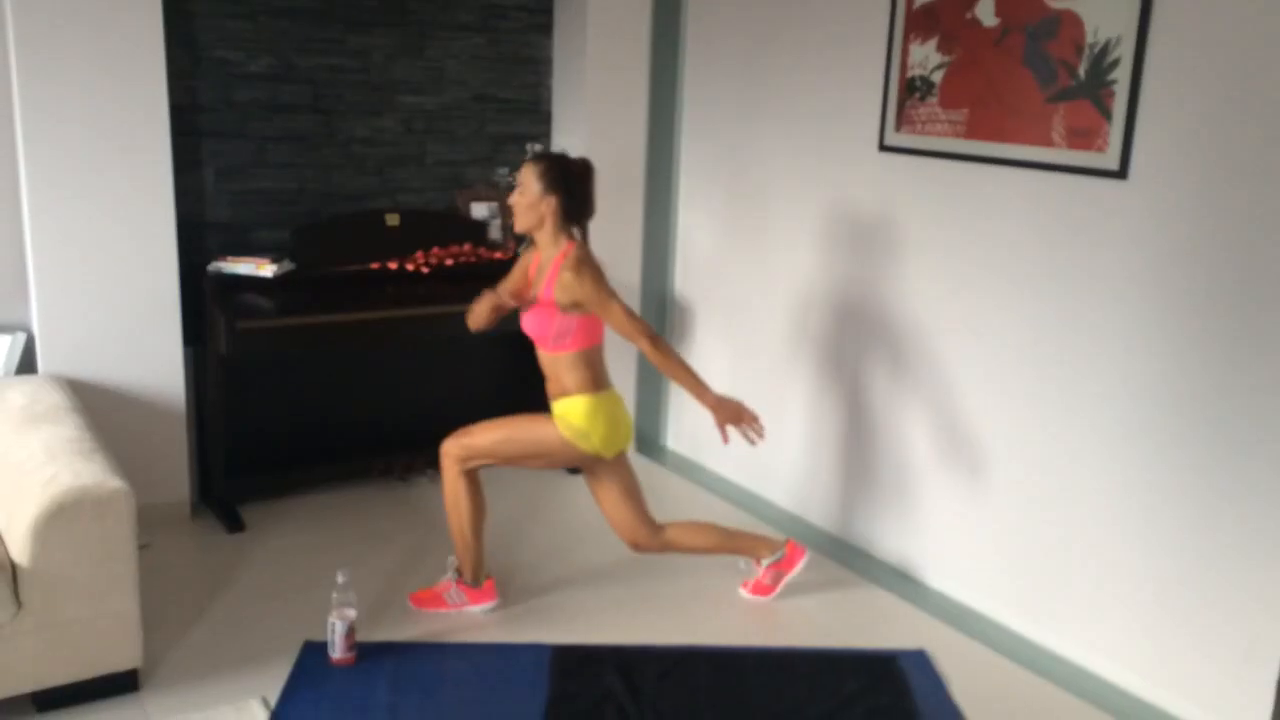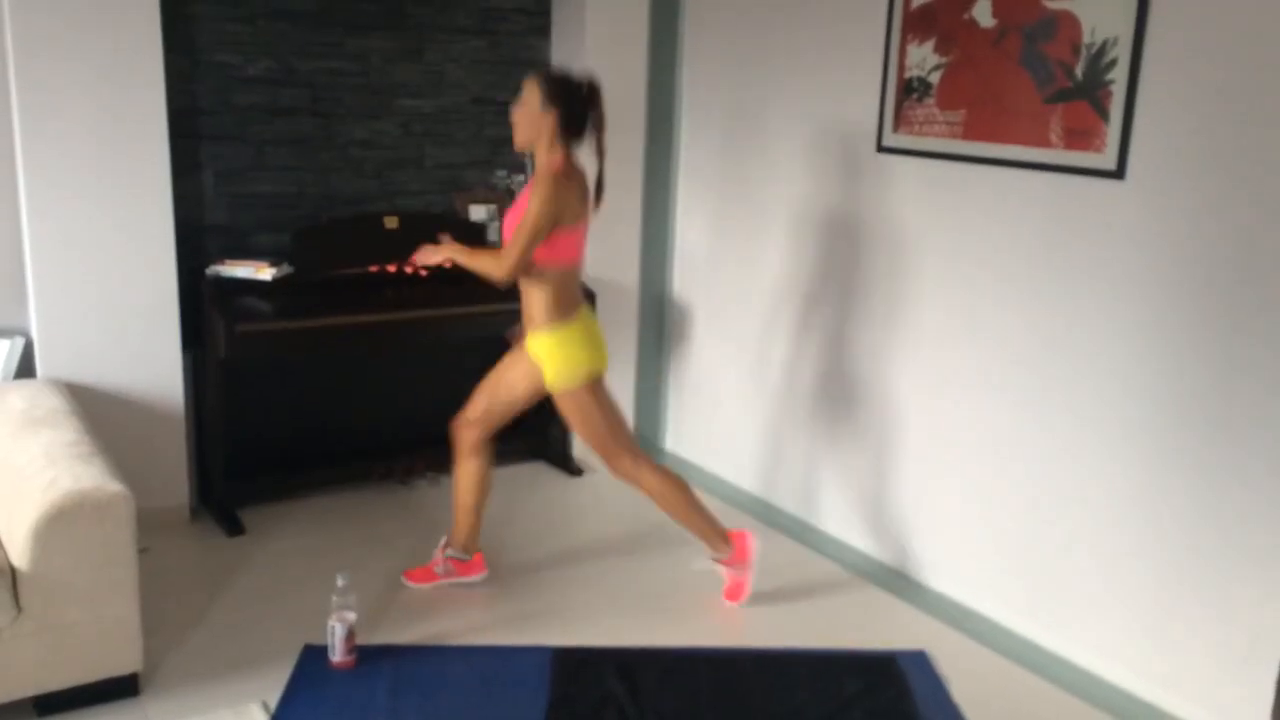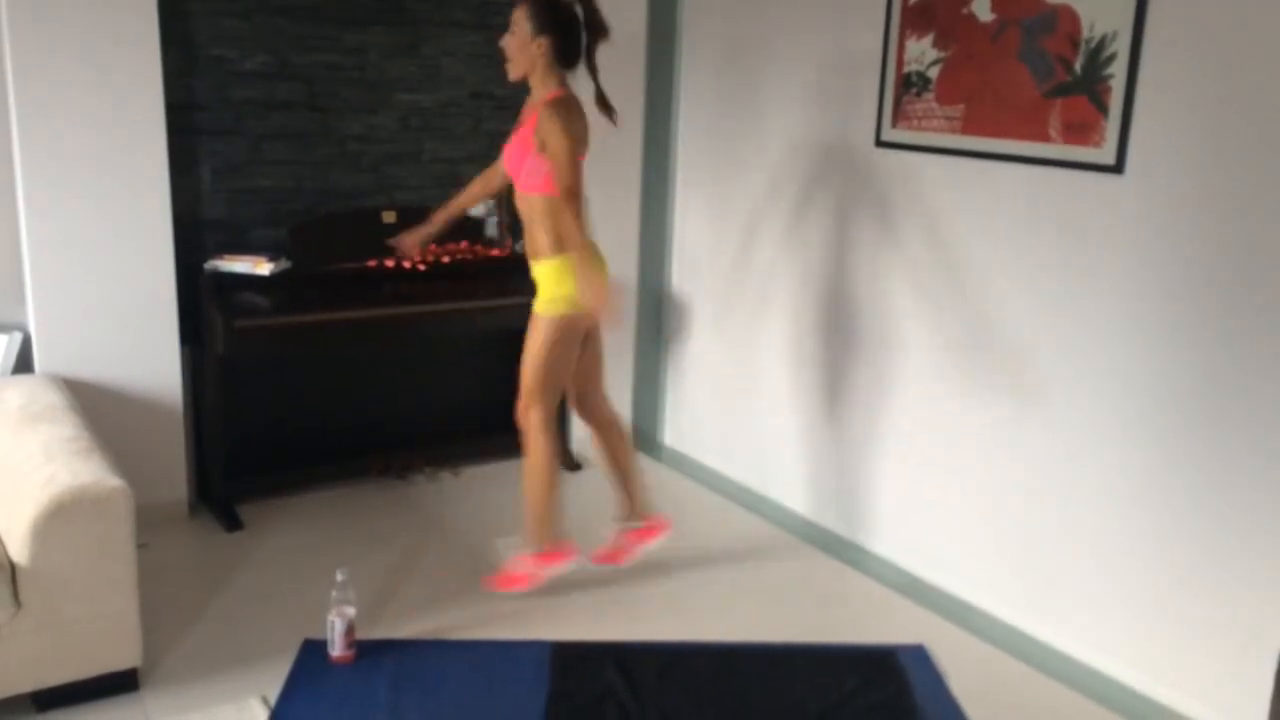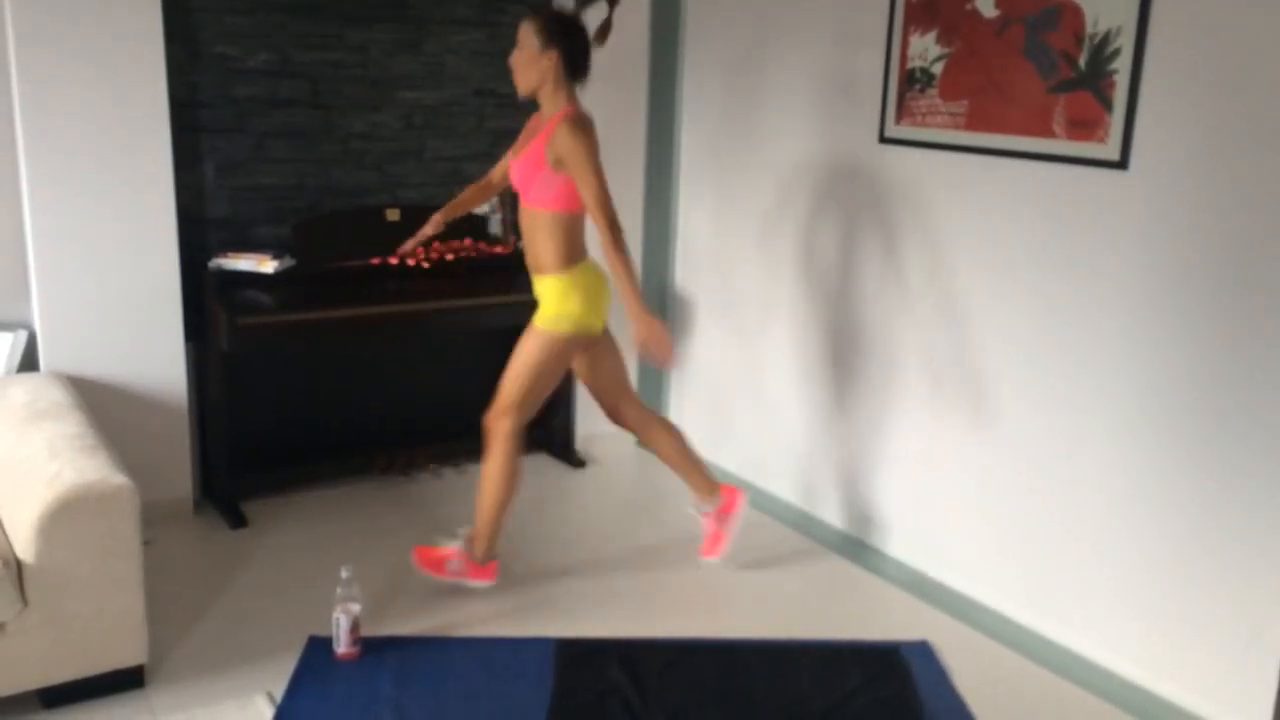
dt=1s
person 1, frame 1
left shoulder: (574, 271)
right shoulder: (535, 256)
left elbow: (646, 339)
right elbow: (486, 311)
left wrist: (713, 400)
right wrist: (489, 303)
left hip: (585, 420)
right hip: (586, 416)
left knee: (455, 454)
right knee: (645, 537)
left ankle: (470, 583)
right ankle: (776, 551)
person 1, frame 2
left shoulder: (553, 184)
right shoulder: (561, 178)
left elbow: (506, 267)
left wrist: (450, 251)
left hip: (563, 345)
right hip: (546, 340)
left knee: (626, 462)
right knee: (468, 430)
left ankle: (729, 548)
right ankle: (462, 555)
person 1, frame 3
left shoulder: (554, 110)
right shoulder: (541, 106)
left elbow: (567, 194)
right elbow: (499, 174)
left wrist: (588, 278)
right wrist: (434, 224)
left hip: (566, 281)
right hip: (565, 279)
left knee: (533, 414)
right knee: (591, 405)
left ankle: (545, 545)
right ankle: (638, 518)
person 1, frame 4
left shoulder: (569, 129)
right shoulder: (542, 124)
left elbow: (607, 222)
right elbow: (494, 181)
left wrist: (638, 309)
right wrist: (441, 216)
left hip: (570, 297)
right hip: (563, 295)
left knee: (502, 420)
right knee: (626, 413)
left ankle: (476, 557)
right ankle: (716, 500)
